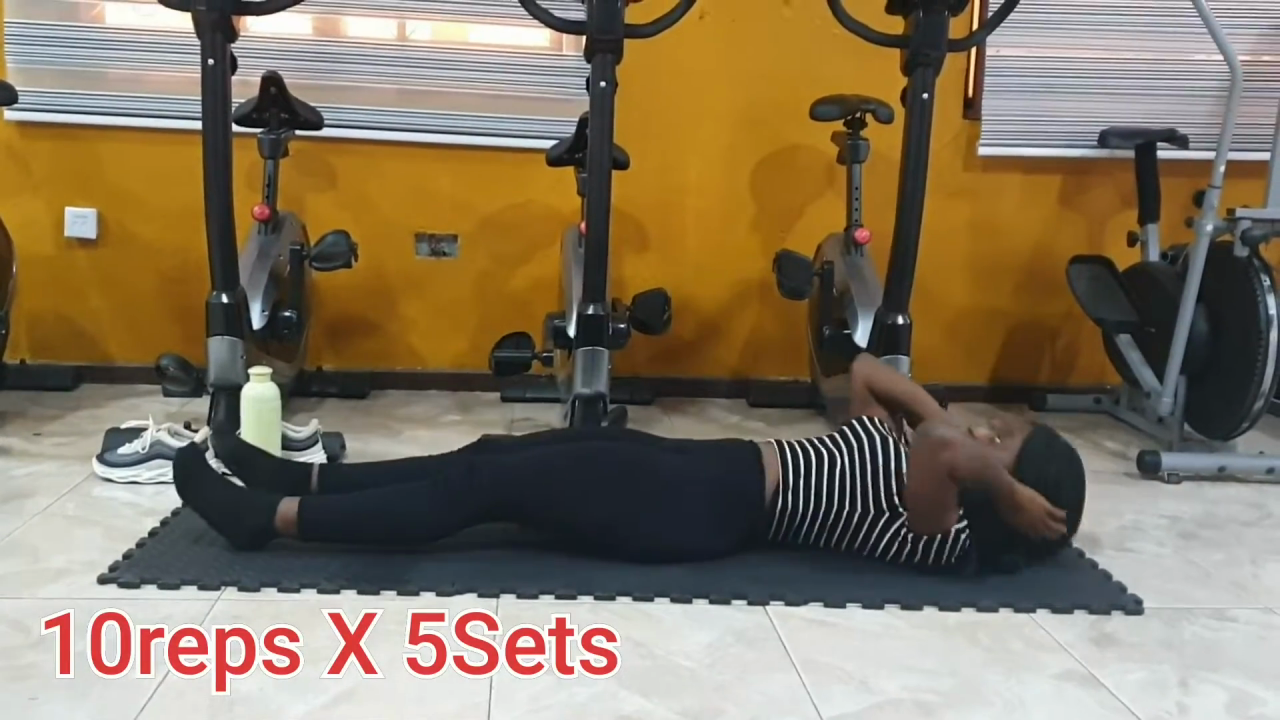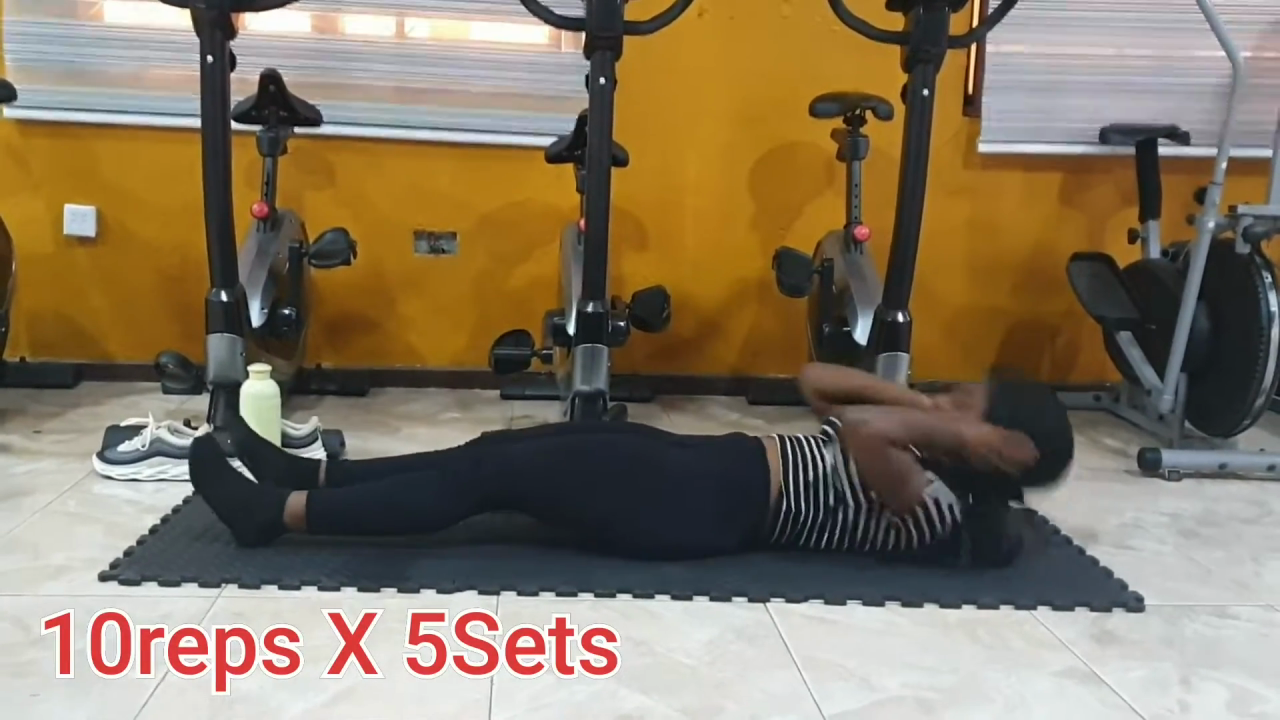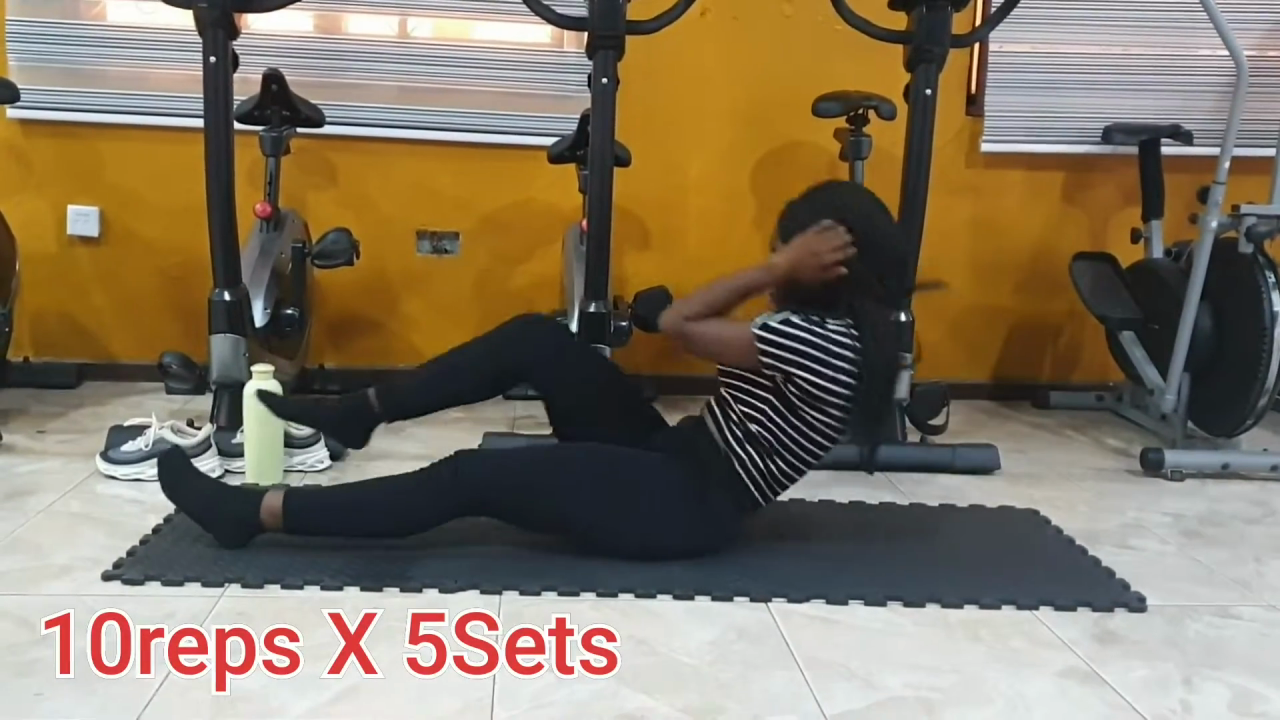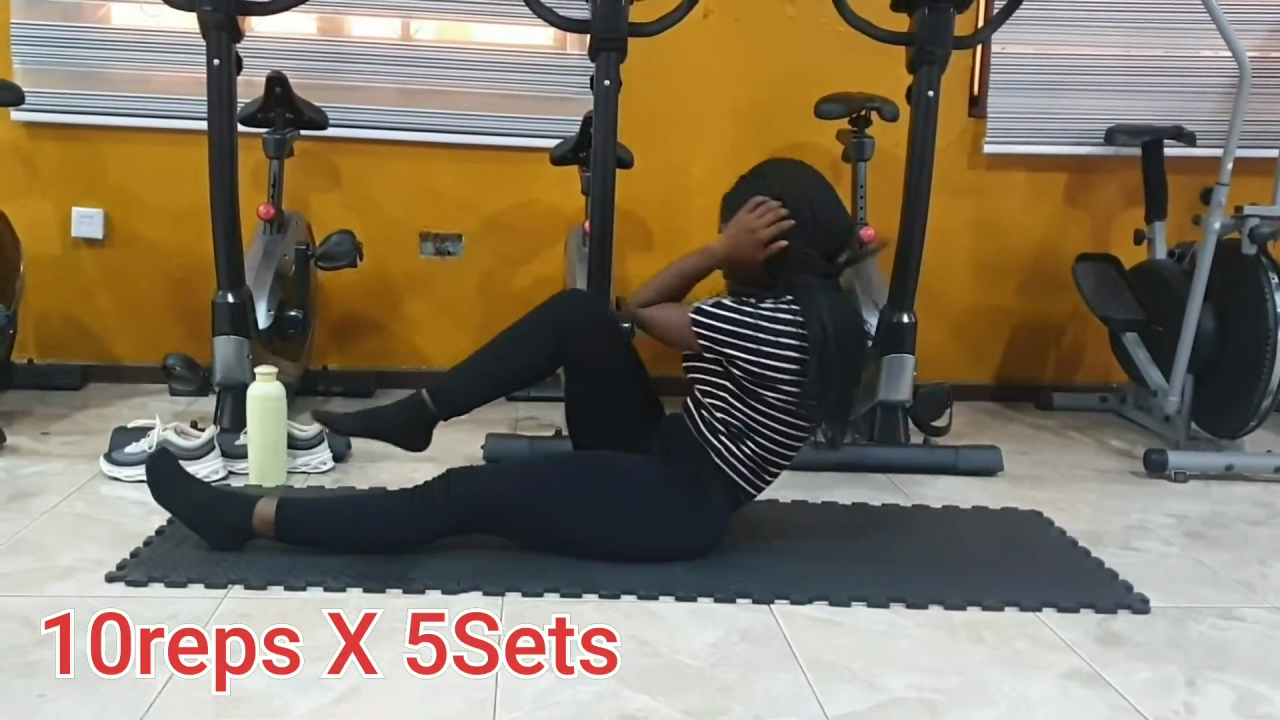
dt=0.5s
person 1, frame 1
left shoulder: (940, 531)
right shoulder: (897, 450)
left elbow: (941, 449)
right elbow: (866, 369)
left wrist: (1008, 494)
right wrist: (949, 423)
left hip: (696, 510)
right hip: (697, 466)
left knee: (484, 487)
right knee: (492, 454)
left ankle: (270, 517)
right ankle: (301, 477)
person 1, frame 2
left shoulder: (935, 505)
right shoulder: (917, 456)
left elbow: (859, 426)
right elbow: (818, 380)
left wrist: (955, 431)
right wrist: (927, 408)
left hip: (705, 508)
right hip: (708, 465)
left knee: (493, 476)
right knee: (497, 448)
left ankle: (279, 511)
right ankle: (309, 473)
person 1, frame 3
left shoulder: (824, 342)
right shoulder: (831, 322)
left elbow: (681, 326)
right elbow: (702, 320)
left wrist: (777, 271)
right wrist: (777, 276)
left hip: (687, 506)
right hip: (670, 461)
left knee: (466, 478)
right knee: (538, 339)
left ankle: (253, 510)
right ankle: (361, 408)
person 1, frame 4
left shoulder: (770, 324)
right shoulder: (809, 309)
left elbow: (642, 309)
left wrist: (720, 252)
right wrist: (726, 256)
left hip: (674, 508)
right hip: (660, 460)
left knee: (462, 497)
right knee: (575, 315)
left ankle: (247, 517)
right ankle: (415, 414)
